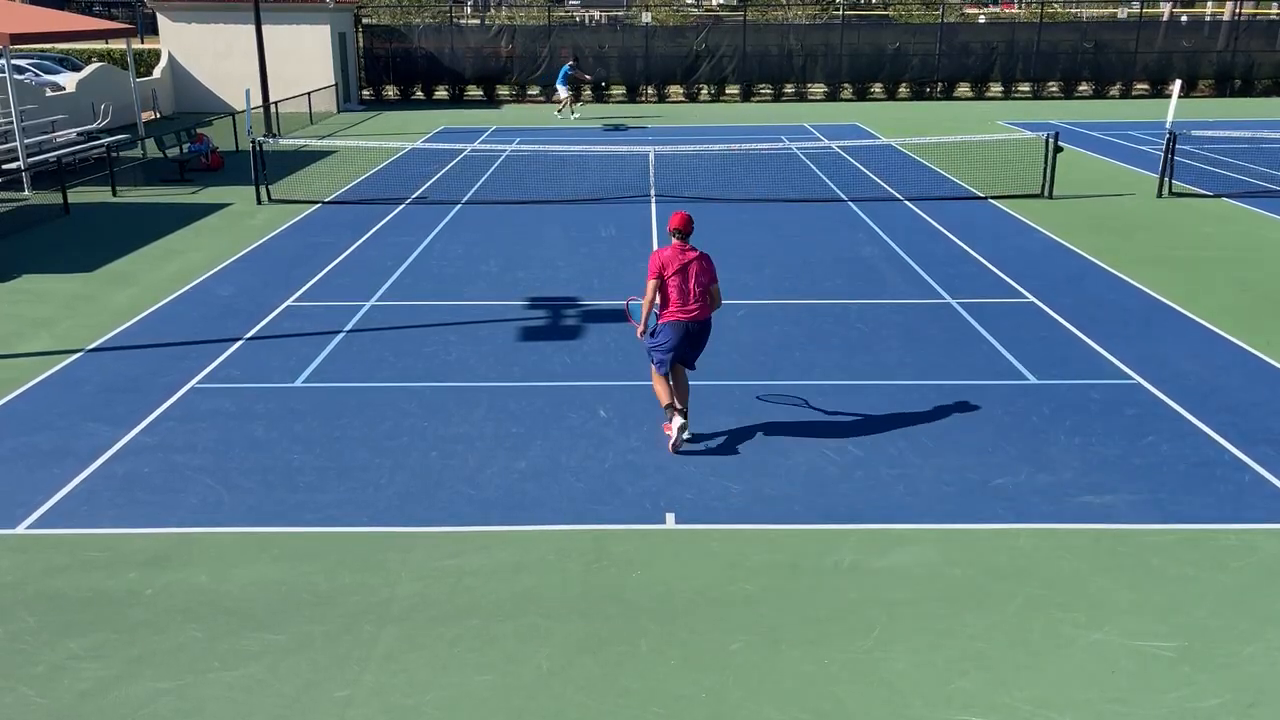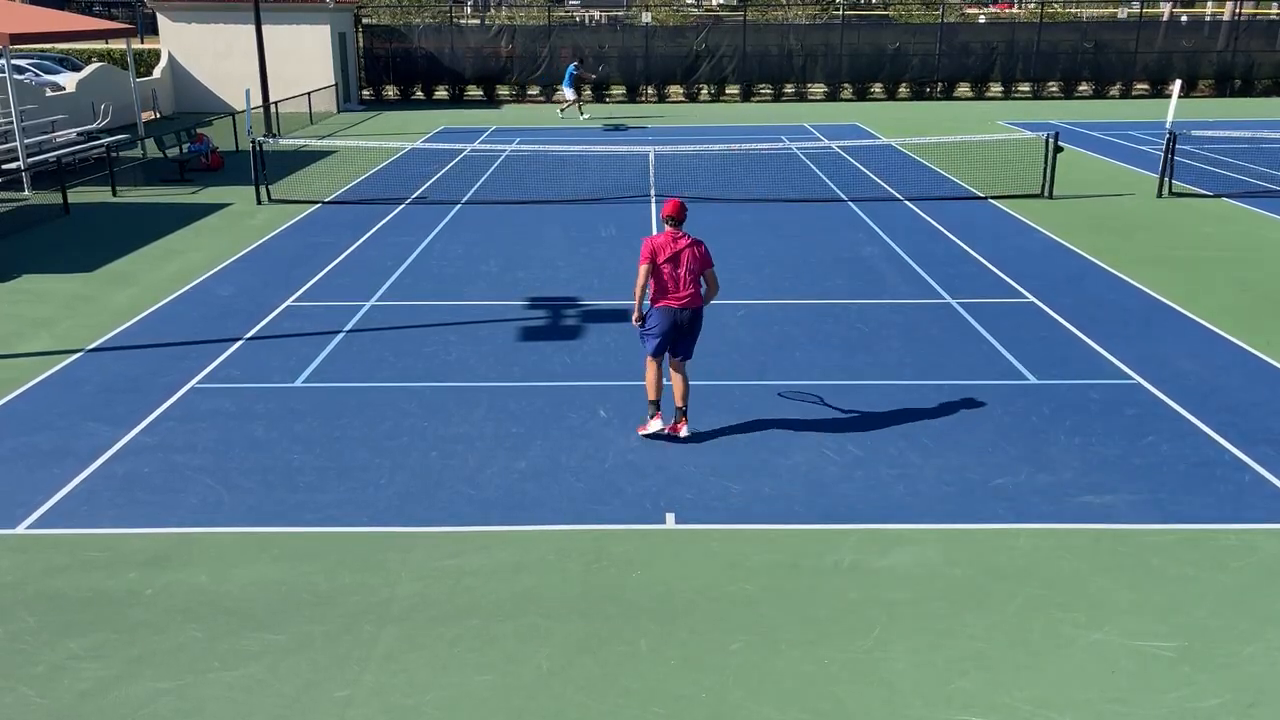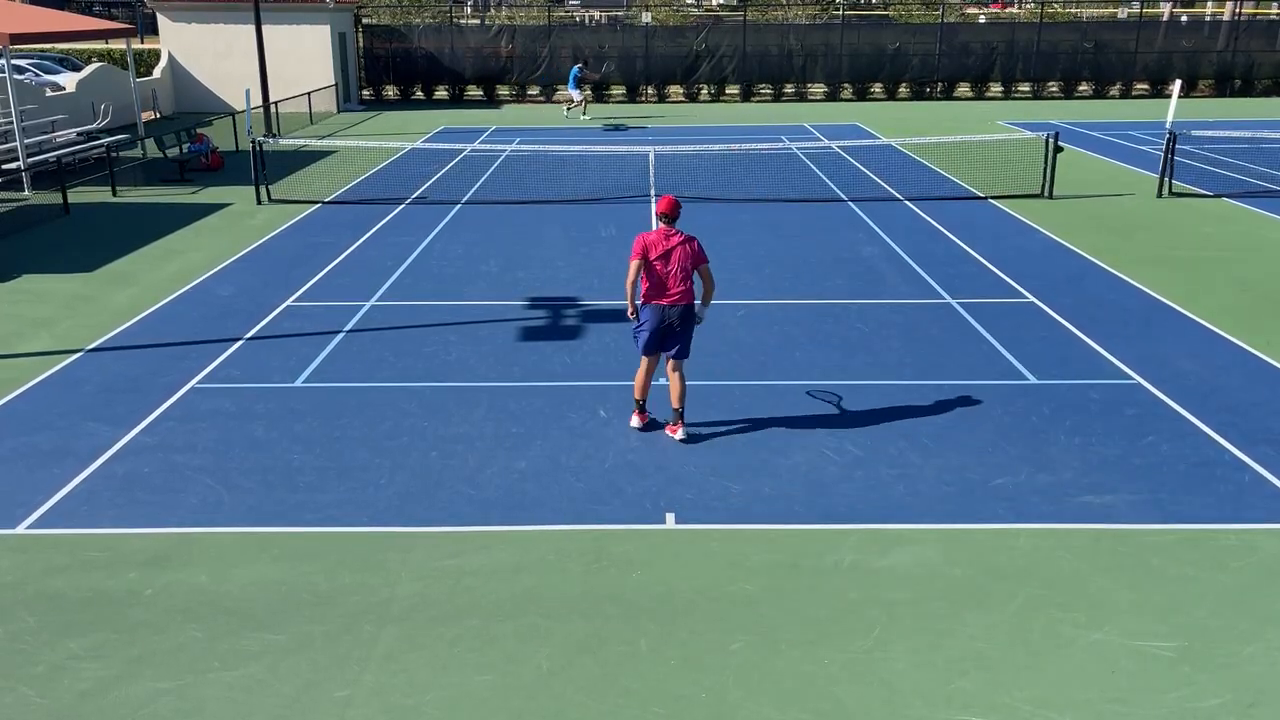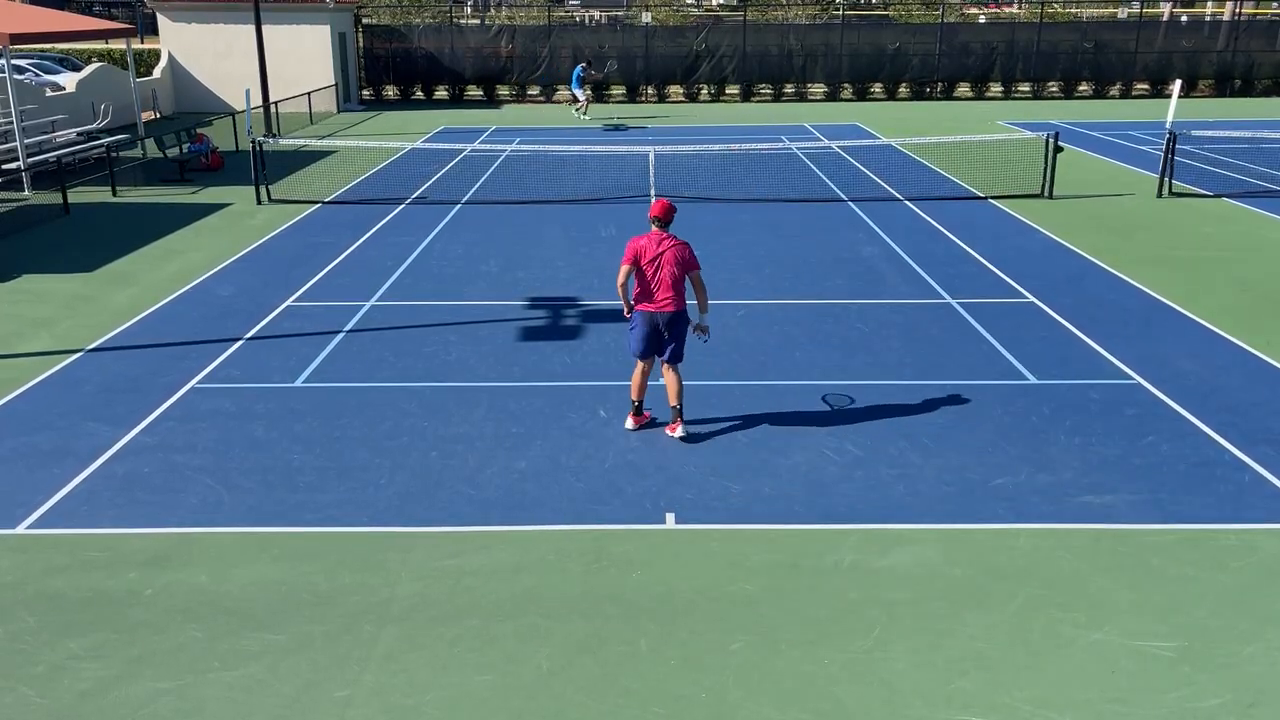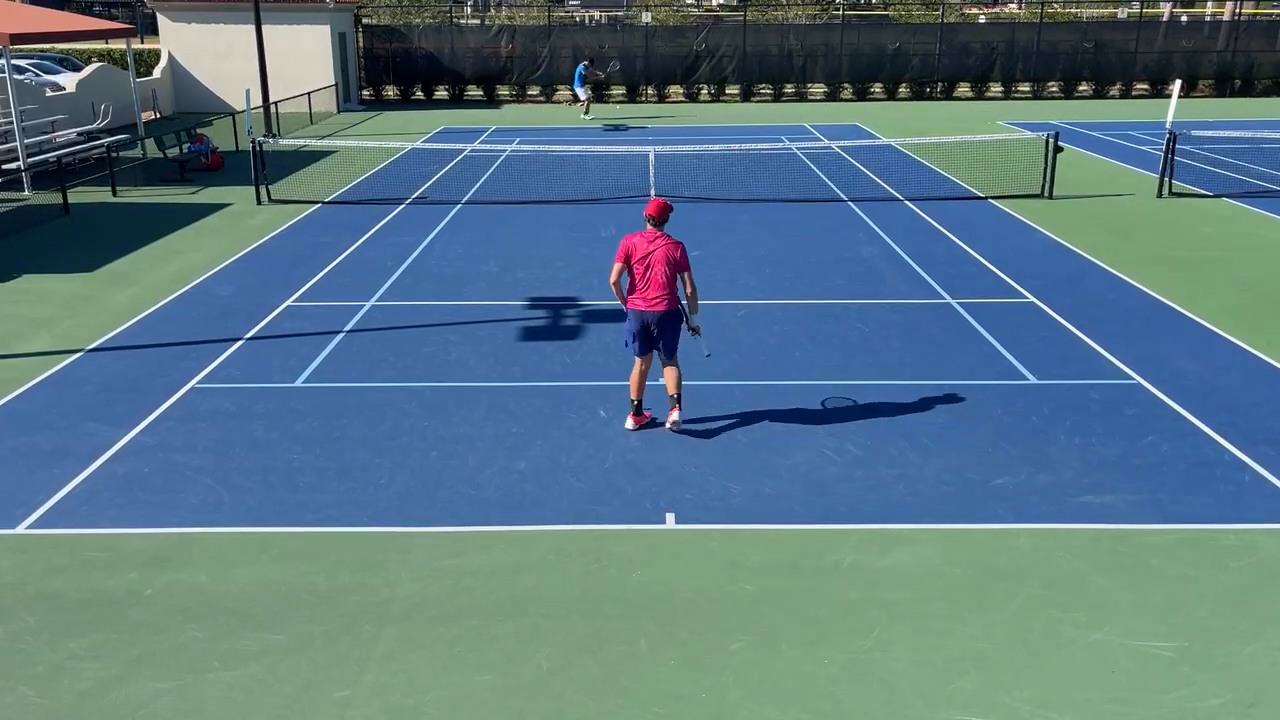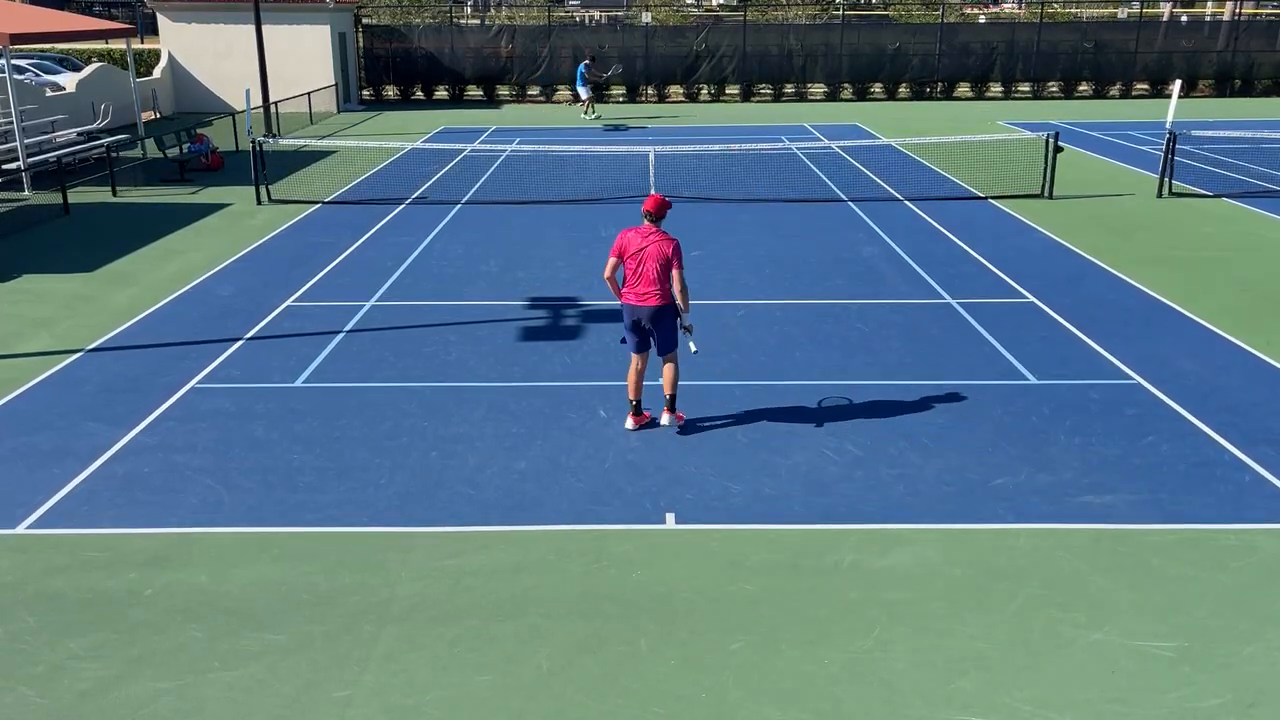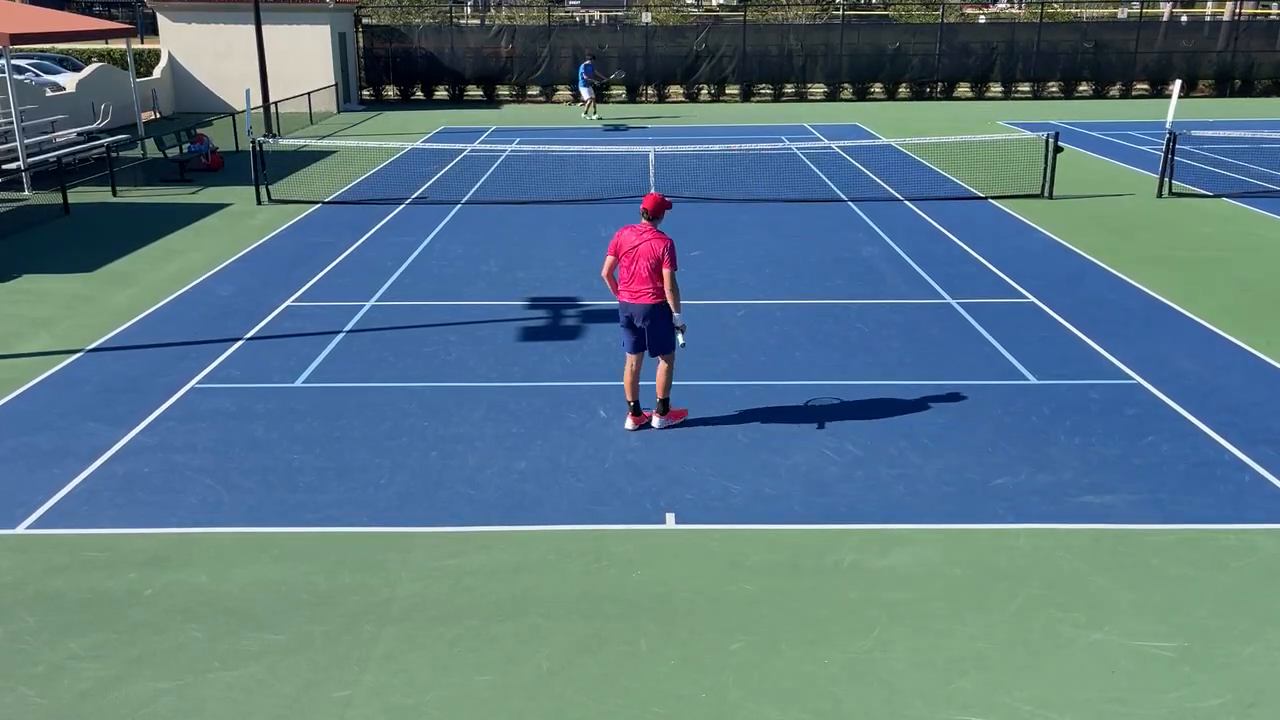
dt=0.1s
person 1, frame 1
left shoulder: (659, 256)
right shoulder: (704, 259)
left elbow: (650, 296)
right elbow: (716, 301)
left wrist: (643, 324)
left hip: (673, 324)
right hip: (702, 325)
left knee: (659, 376)
right knee: (678, 370)
left ankle: (675, 418)
right ankle: (681, 420)
person 1, frame 2
left shoulder: (652, 243)
right shoulder: (698, 246)
left elbow: (641, 283)
right elbow: (713, 287)
left wrist: (637, 310)
left hip: (662, 312)
right hip: (691, 313)
left knee: (653, 364)
right knee: (678, 366)
left ankle: (655, 416)
right ankle: (681, 421)
person 1, frame 3
left shoulder: (644, 240)
right shoulder: (692, 243)
left elbow: (631, 278)
right elbow: (709, 283)
left wrist: (631, 305)
right wrist: (702, 310)
left hip: (653, 309)
right hip: (684, 311)
left knee: (648, 363)
right knee: (675, 367)
left ankle: (639, 414)
right ankle: (678, 423)
person 1, frame 4
left shoulder: (636, 244)
right shoulder: (683, 248)
left elbow: (621, 283)
right elbow: (700, 289)
left wrist: (627, 306)
right wrist: (703, 319)
left hip: (644, 315)
right hip: (673, 315)
left knee: (643, 365)
right knee: (671, 368)
left ankle: (635, 415)
right ankle: (677, 421)
person 1, frame 5
left shoulder: (629, 242)
right shoulder: (676, 247)
left elbow: (614, 280)
right elbow: (689, 289)
left wrist: (624, 300)
right wrist: (693, 319)
left hip: (637, 312)
right hip: (666, 313)
left knee: (642, 362)
right knee: (670, 361)
left ankle: (635, 415)
right ankle: (675, 408)
person 1, frame 6
left shoulder: (625, 236)
right shoulder: (670, 244)
left elbow: (608, 275)
right elbow: (679, 286)
left wrist: (621, 298)
right wrist: (685, 316)
left hip: (631, 308)
right hip: (659, 309)
left knee: (638, 361)
right knee: (670, 358)
left ankle: (635, 414)
right ankle: (670, 411)
person 1, frame 7
left shoulder: (622, 234)
right shoulder: (664, 242)
left elbow: (606, 273)
right elbow: (669, 286)
right wrist: (677, 316)
left hip: (626, 306)
right hip: (653, 307)
left knee: (632, 361)
right knee: (666, 359)
left ankle: (634, 415)
right ankle: (661, 413)
